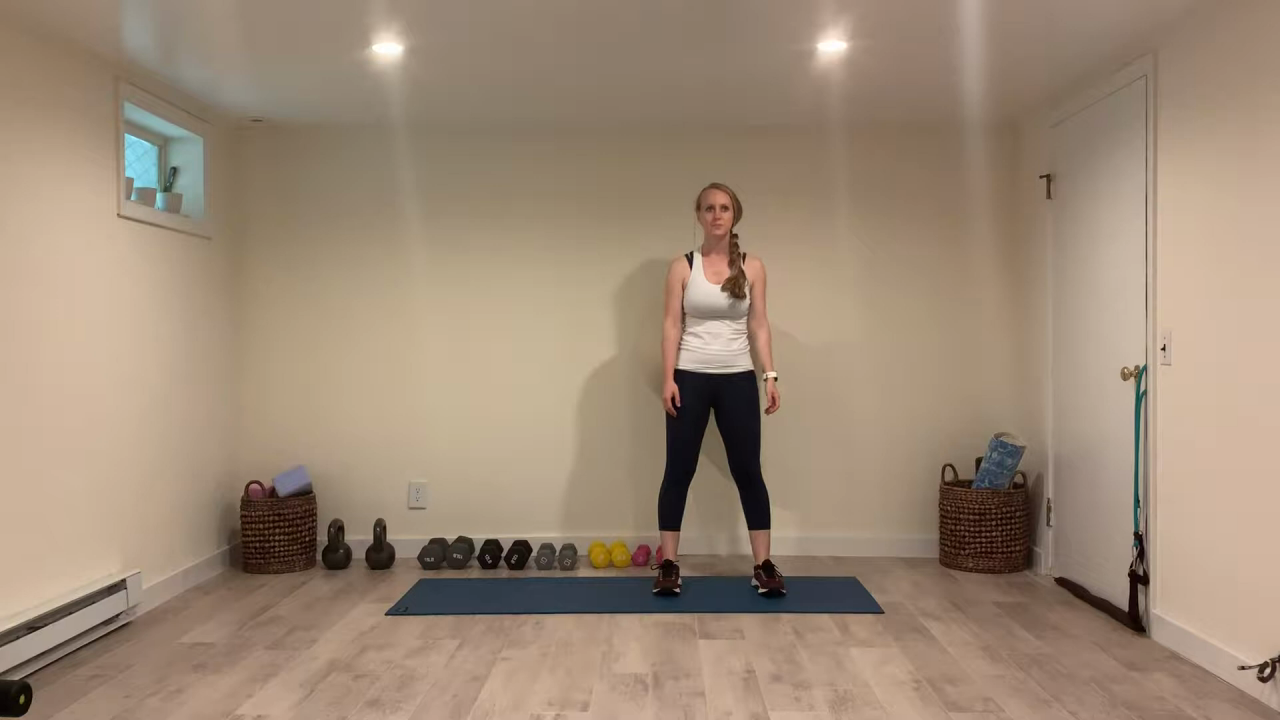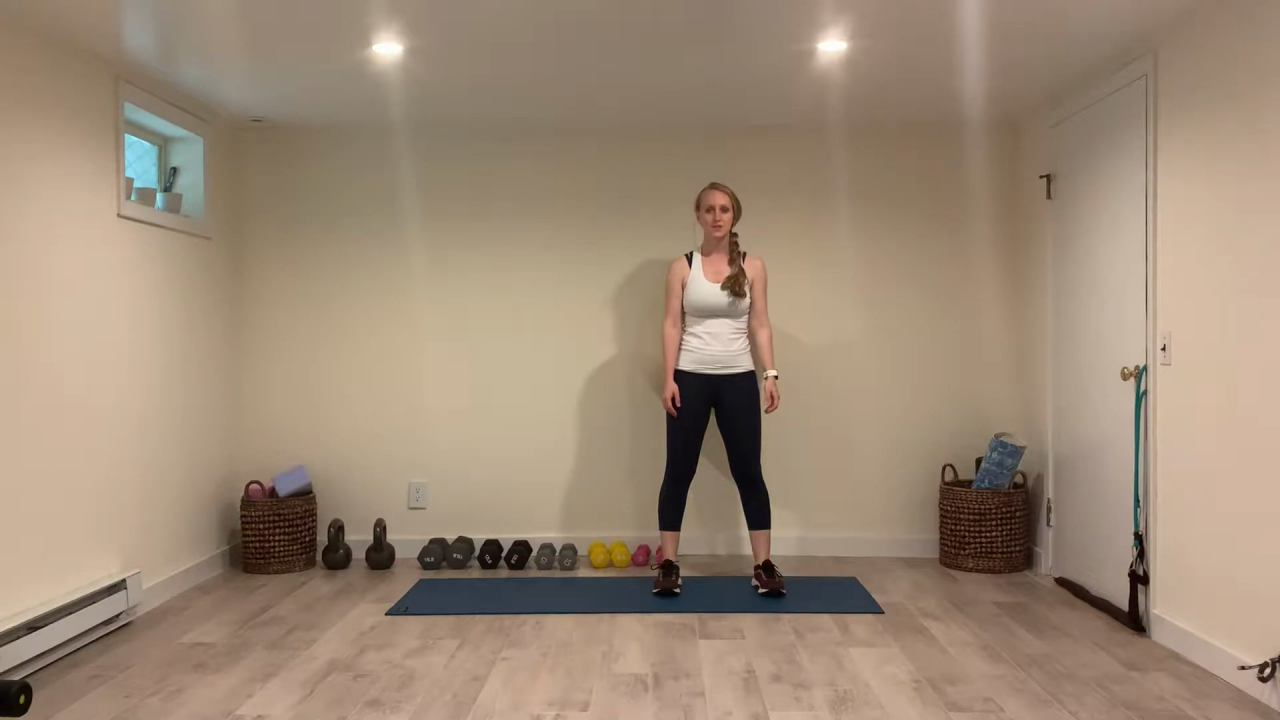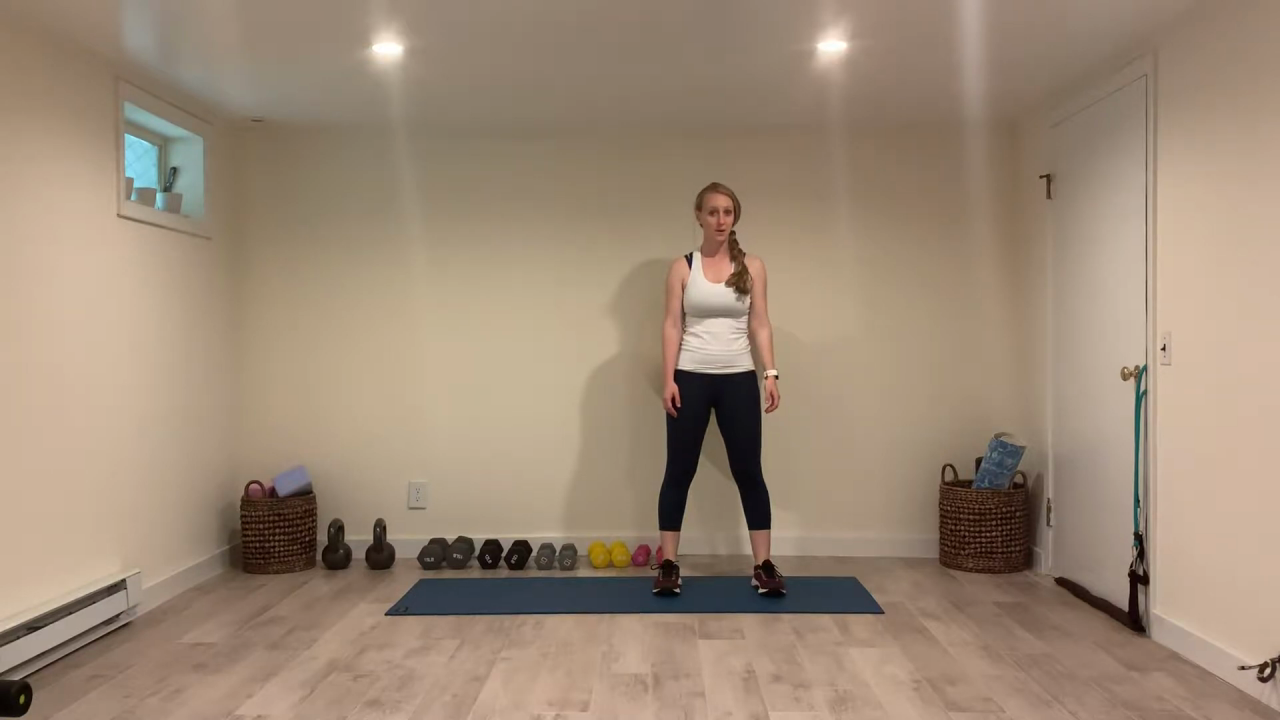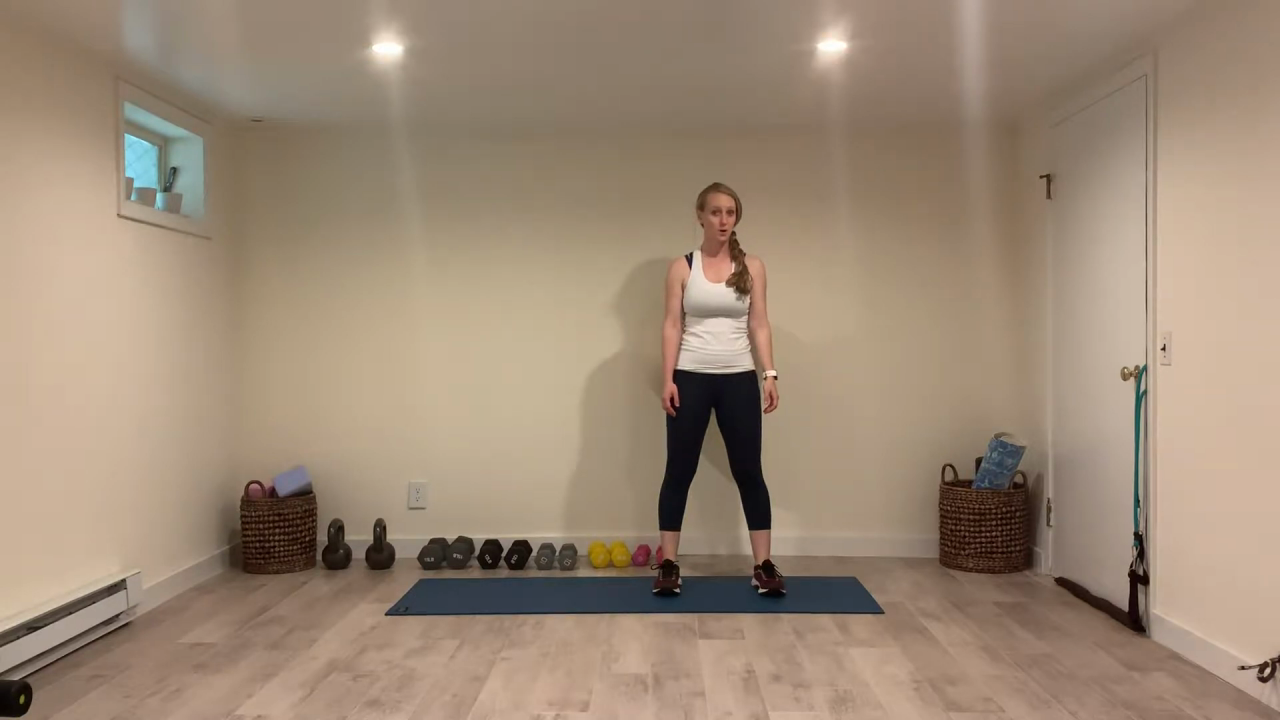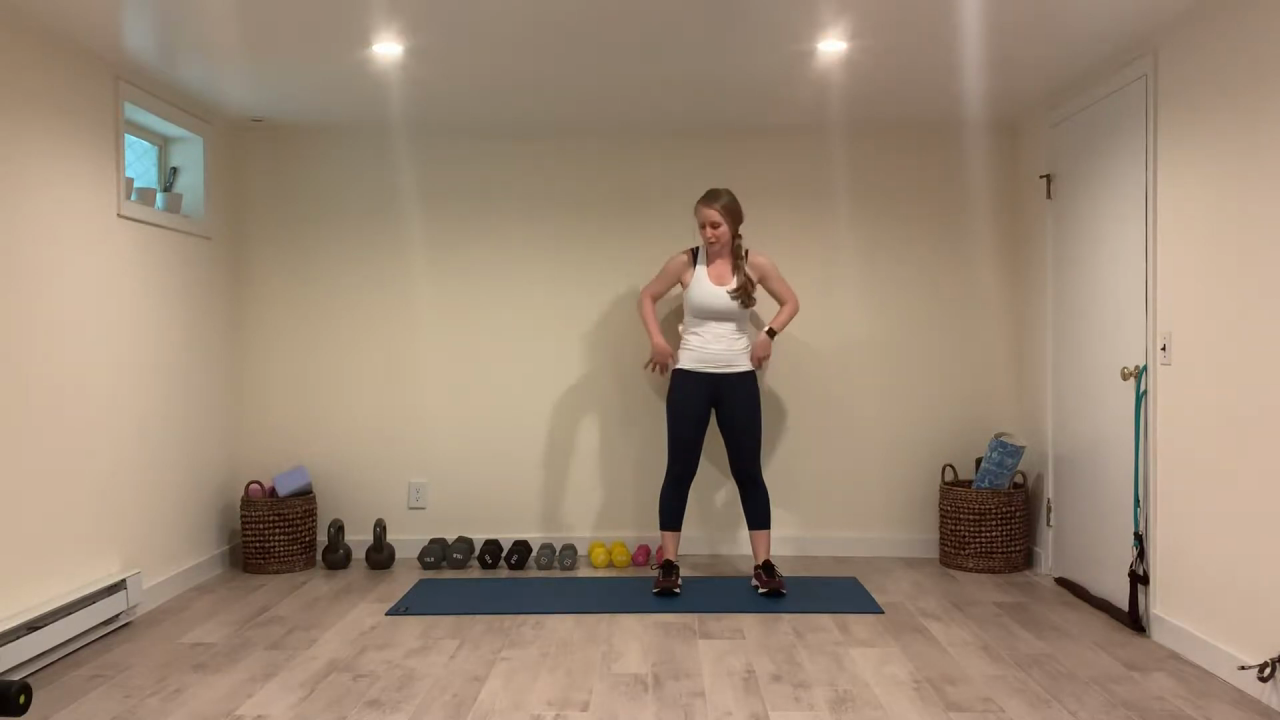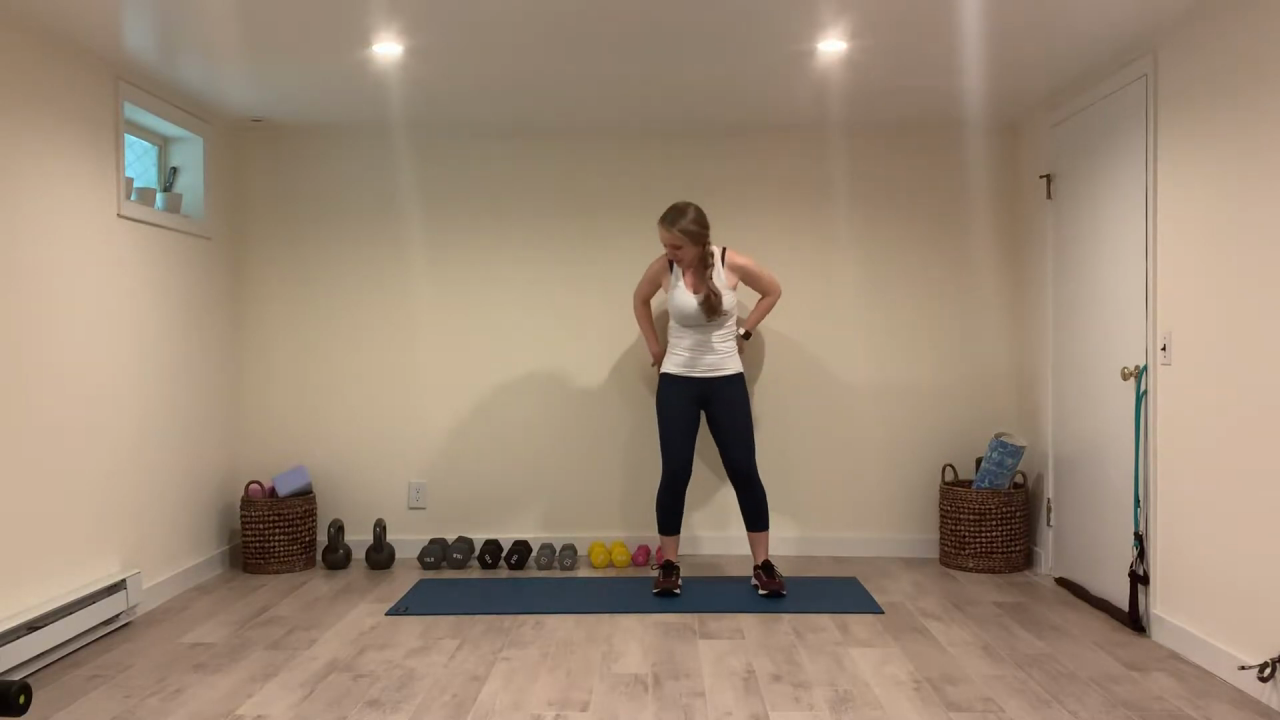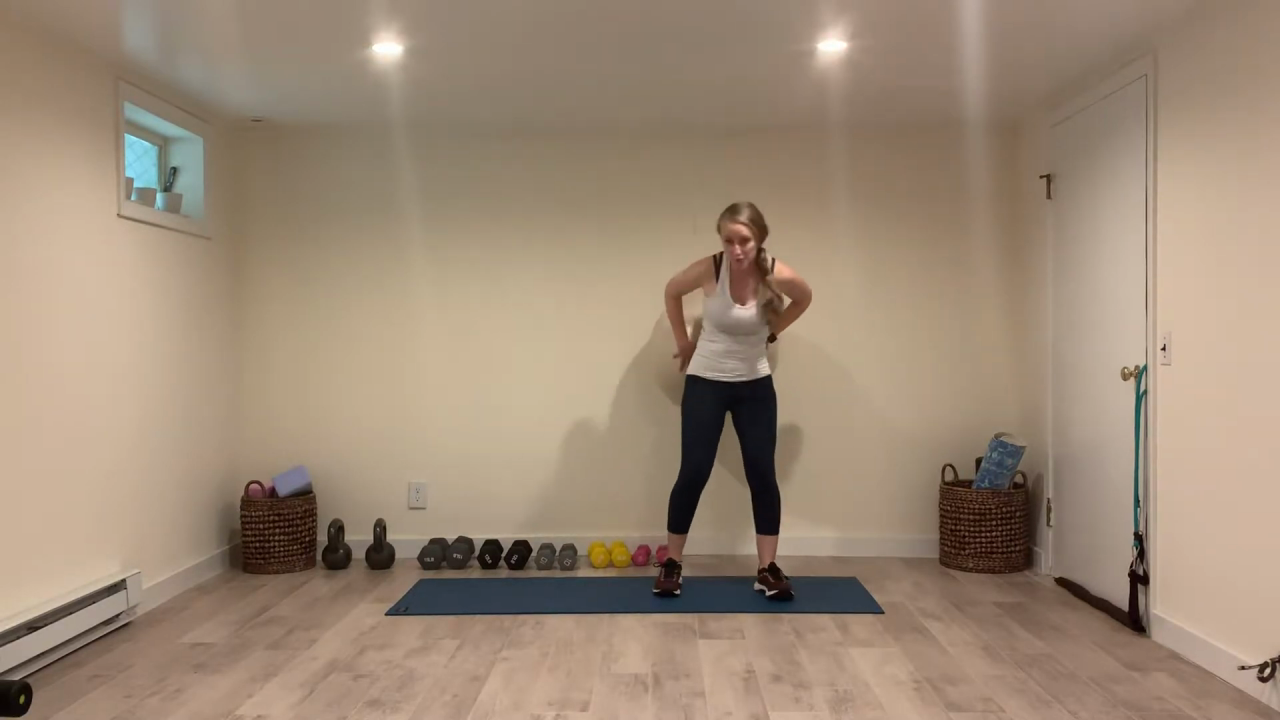
dt=0.7s
person 1, frame 1
left shoulder: (752, 267)
right shoulder: (682, 266)
left elbow: (759, 325)
right elbow: (672, 325)
left wrist: (770, 375)
right wrist: (668, 379)
left hip: (738, 379)
right hip: (691, 378)
left knee: (748, 471)
right knee: (678, 471)
left ankle: (764, 566)
right ankle: (668, 565)
person 1, frame 2
left shoulder: (752, 267)
right shoulder: (682, 267)
left elbow: (760, 325)
right elbow: (672, 325)
left wrist: (770, 374)
right wrist: (669, 379)
left hip: (738, 379)
right hip: (691, 378)
left knee: (748, 472)
right knee: (679, 471)
left ankle: (764, 566)
right ankle: (668, 565)
person 1, frame 3
left shoulder: (752, 267)
right shoulder: (682, 267)
left elbow: (760, 324)
right elbow: (672, 326)
left wrist: (770, 373)
right wrist: (669, 379)
left hip: (739, 379)
right hip: (692, 378)
left knee: (749, 472)
right knee: (679, 471)
left ankle: (764, 566)
right ankle: (668, 565)
person 1, frame 4
left shoulder: (752, 267)
right shoulder: (682, 267)
left elbow: (759, 324)
right elbow: (672, 325)
left wrist: (770, 374)
right wrist: (668, 379)
left hip: (739, 379)
right hip: (692, 378)
left knee: (749, 472)
right knee: (679, 471)
left ankle: (763, 566)
right ankle: (668, 564)
person 1, frame 5
left shoulder: (756, 264)
right shoulder: (685, 262)
left elbow: (791, 302)
right elbow: (646, 297)
left wrist: (767, 335)
right wrist: (657, 340)
left hip: (739, 378)
right hip: (690, 377)
left knee: (748, 471)
right knee: (680, 470)
left ankle: (763, 565)
right ankle: (668, 564)
person 1, frame 6
left shoulder: (734, 264)
right shoulder: (661, 268)
left elbow: (772, 290)
right elbow: (640, 300)
left wrist: (744, 333)
right wrist: (654, 347)
left hip: (727, 380)
right hip: (677, 382)
left knee: (744, 472)
right knee: (675, 473)
left ankle: (763, 566)
right ankle: (669, 565)
person 1, frame 7
left shoulder: (780, 275)
right shoulder: (707, 269)
left elbow: (804, 300)
right elbow: (672, 292)
left wrist: (768, 334)
right wrist: (683, 342)
left hip: (755, 385)
right hip: (705, 382)
left knee: (762, 473)
right knee: (693, 473)
left ankle: (767, 569)
right ankle: (672, 563)
